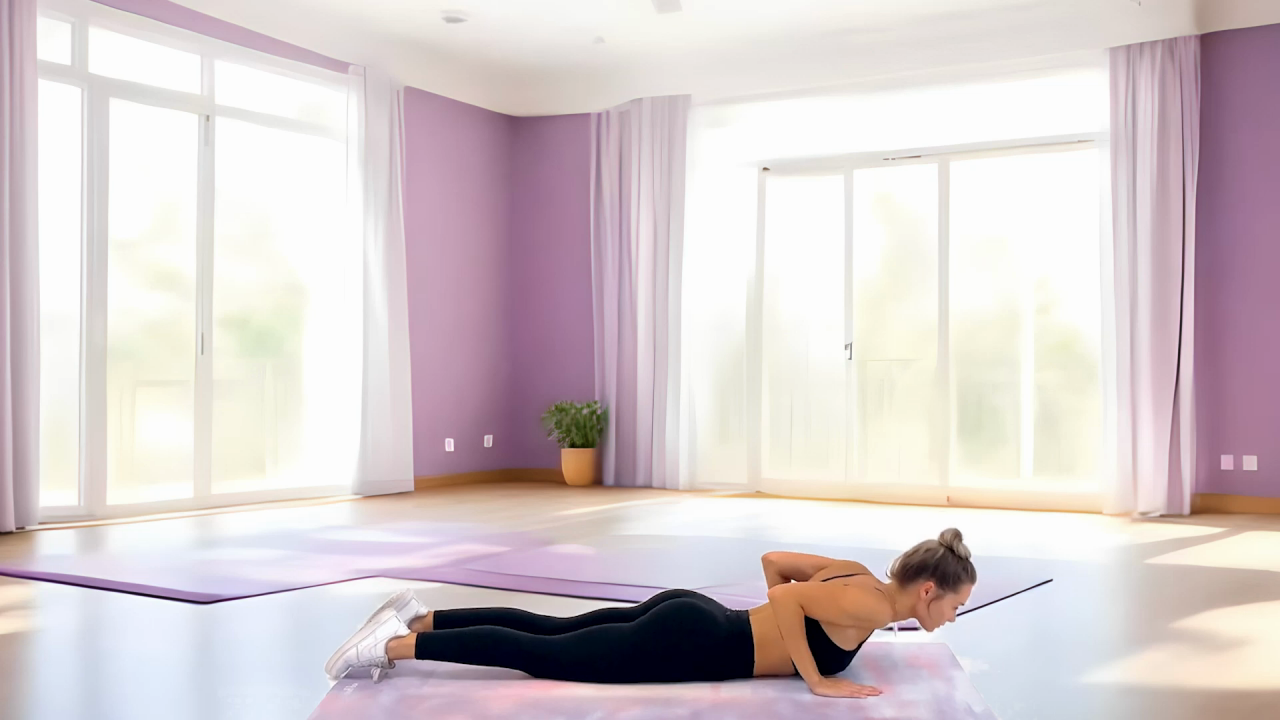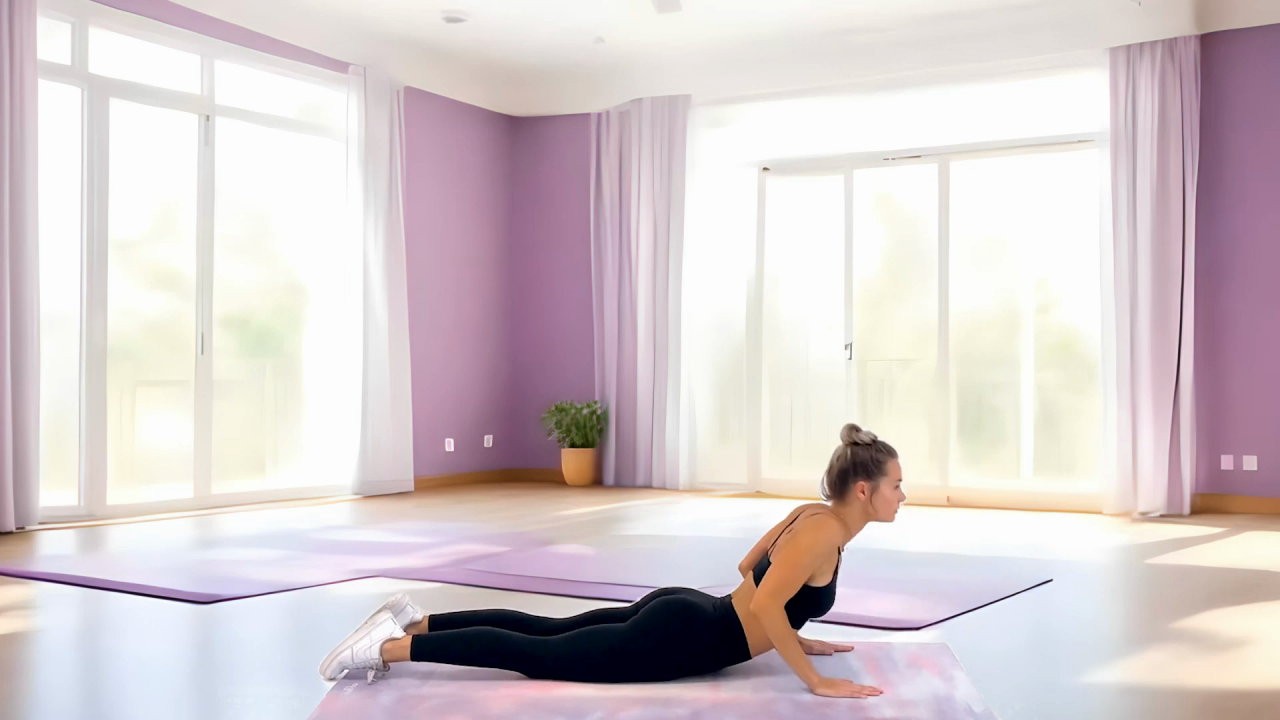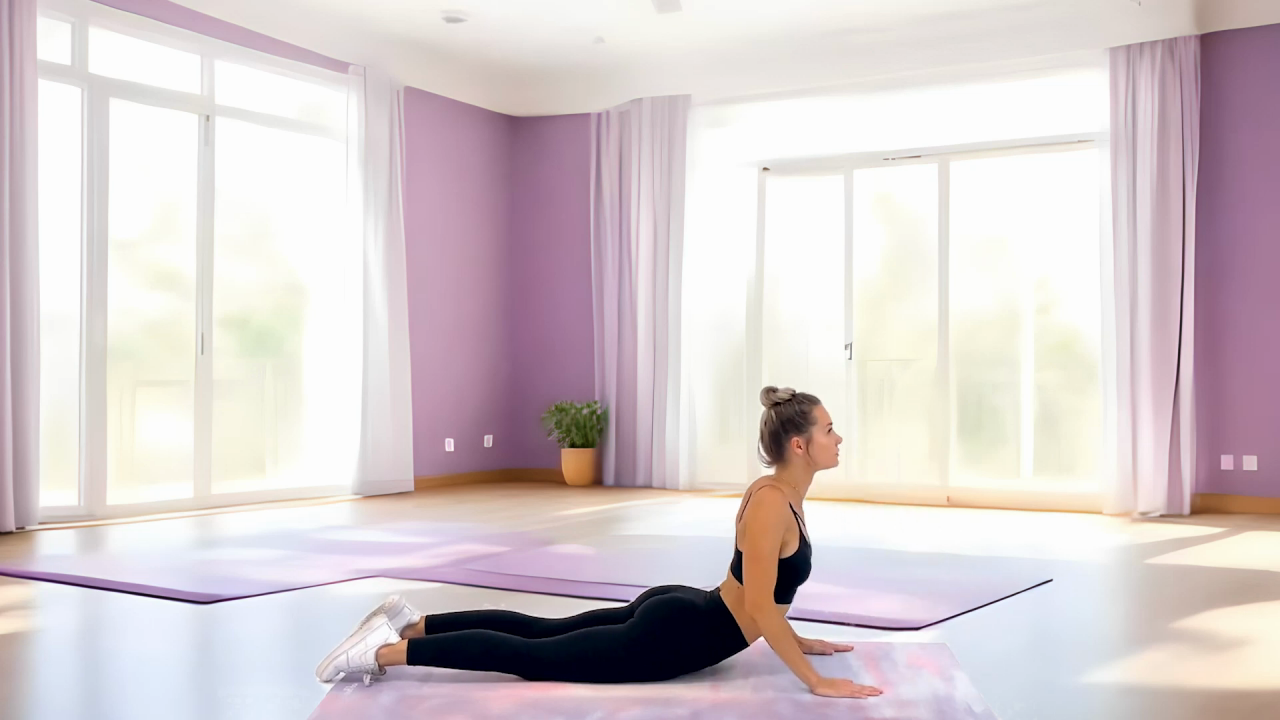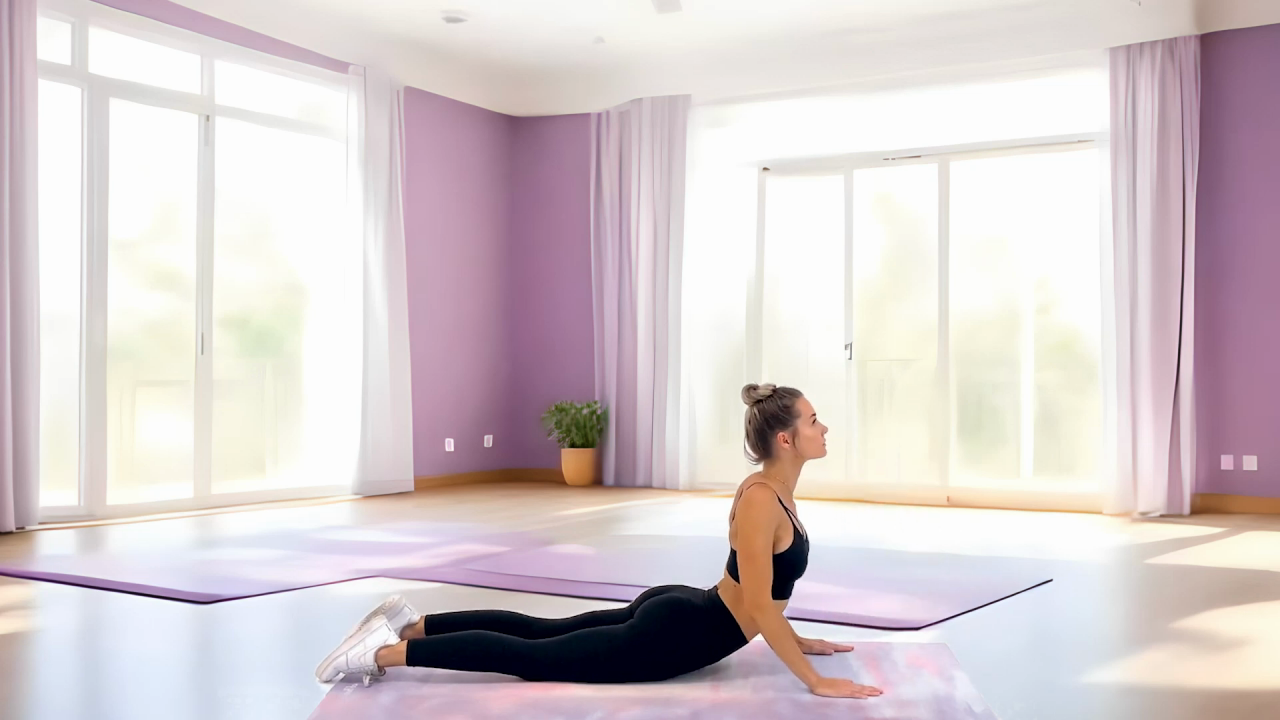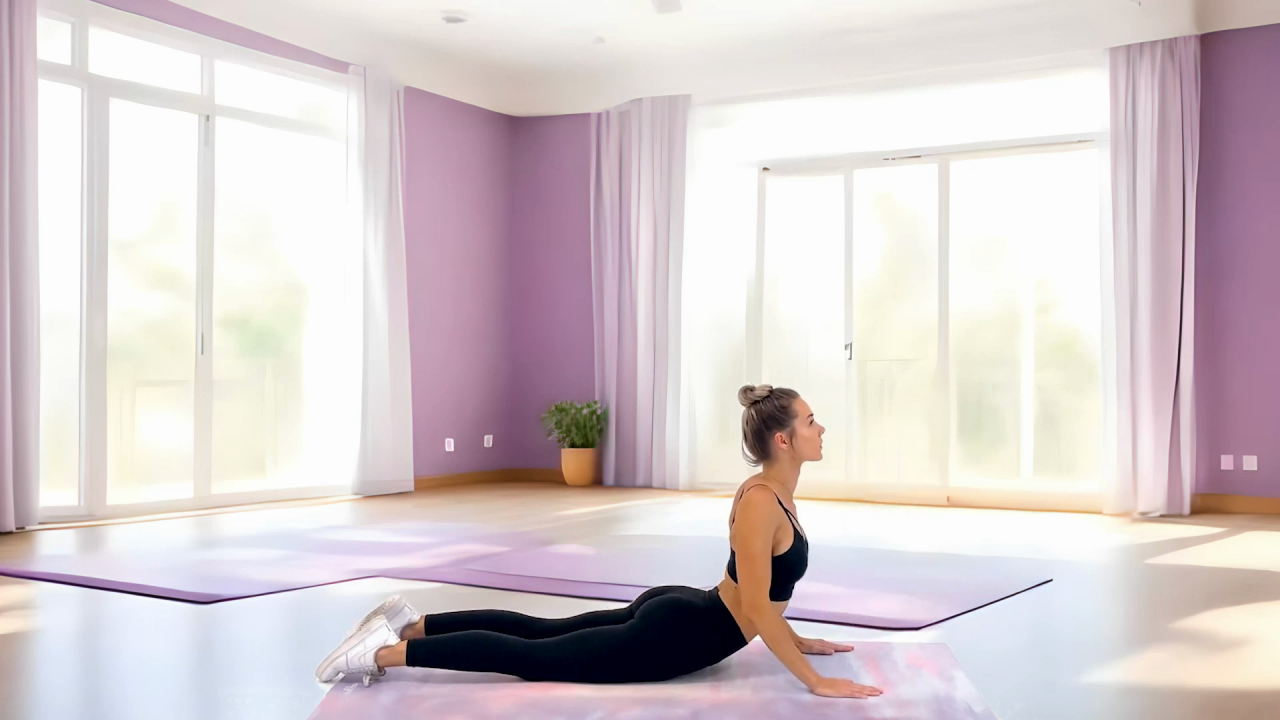
dt=0.7s
person 1, frame 1
left shoulder: (860, 576)
right shoulder: (871, 605)
left elbow: (773, 561)
right elbow: (784, 598)
right wrist: (815, 677)
left hip: (686, 618)
right hip: (687, 645)
left knee: (549, 628)
right knee: (540, 652)
left ankle: (419, 618)
right ankle: (396, 646)
person 1, frame 2
left shoulder: (813, 514)
right shoulder: (826, 533)
right elbow: (764, 607)
left wrist: (794, 638)
right wrist: (816, 680)
left hip: (680, 614)
right hip: (680, 641)
left knee: (541, 632)
right knee: (535, 657)
left ankle: (414, 621)
right ankle: (391, 647)
person 1, frame 3
left shoulder: (781, 492)
right shoulder: (772, 503)
left elbow: (763, 591)
right elbow: (759, 609)
left wrist: (797, 640)
right wrist: (815, 681)
left hip: (677, 612)
right hip: (675, 636)
left knee: (541, 630)
right knee: (532, 658)
left ankle: (411, 624)
right ankle: (386, 650)
person 1, frame 4
left shoulder: (775, 490)
right shoulder: (761, 499)
left elbow: (764, 590)
right elbow: (758, 606)
left wrist: (798, 641)
right wrist: (816, 680)
left hip: (677, 613)
right hip: (674, 635)
left knee: (542, 632)
right knee: (532, 658)
left ankle: (409, 624)
right ankle: (387, 650)
person 1, frame 5
left shoulder: (773, 491)
right shoulder: (761, 502)
left elbow: (761, 592)
right elbow: (756, 609)
left wrist: (798, 641)
right wrist: (815, 679)
left hip: (677, 614)
right hip: (674, 636)
left knee: (541, 631)
right knee: (531, 658)
left ankle: (409, 624)
right ankle: (385, 651)
